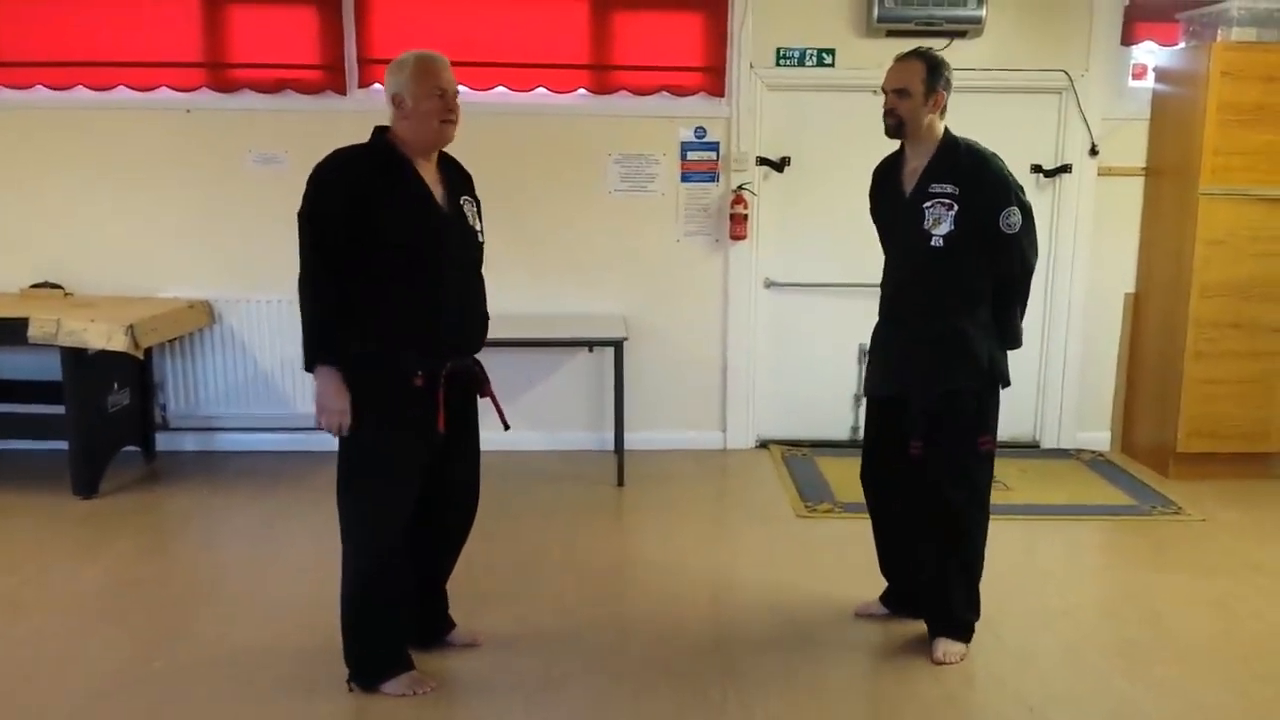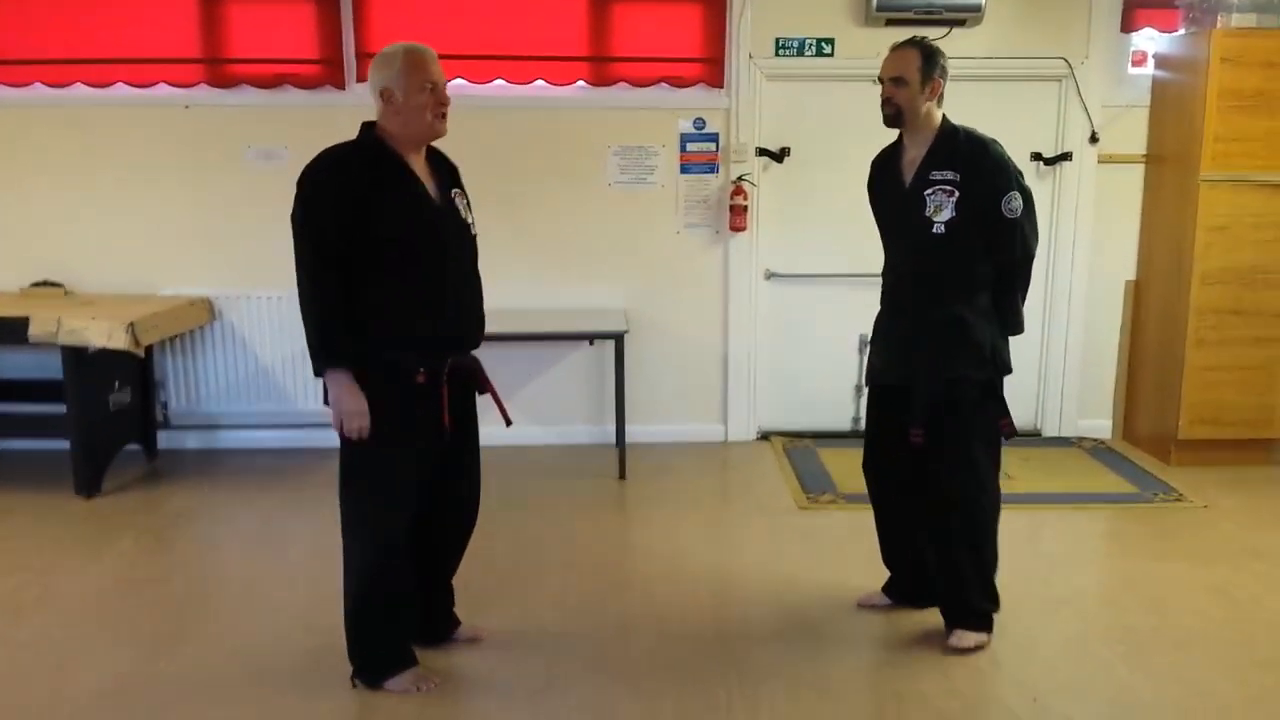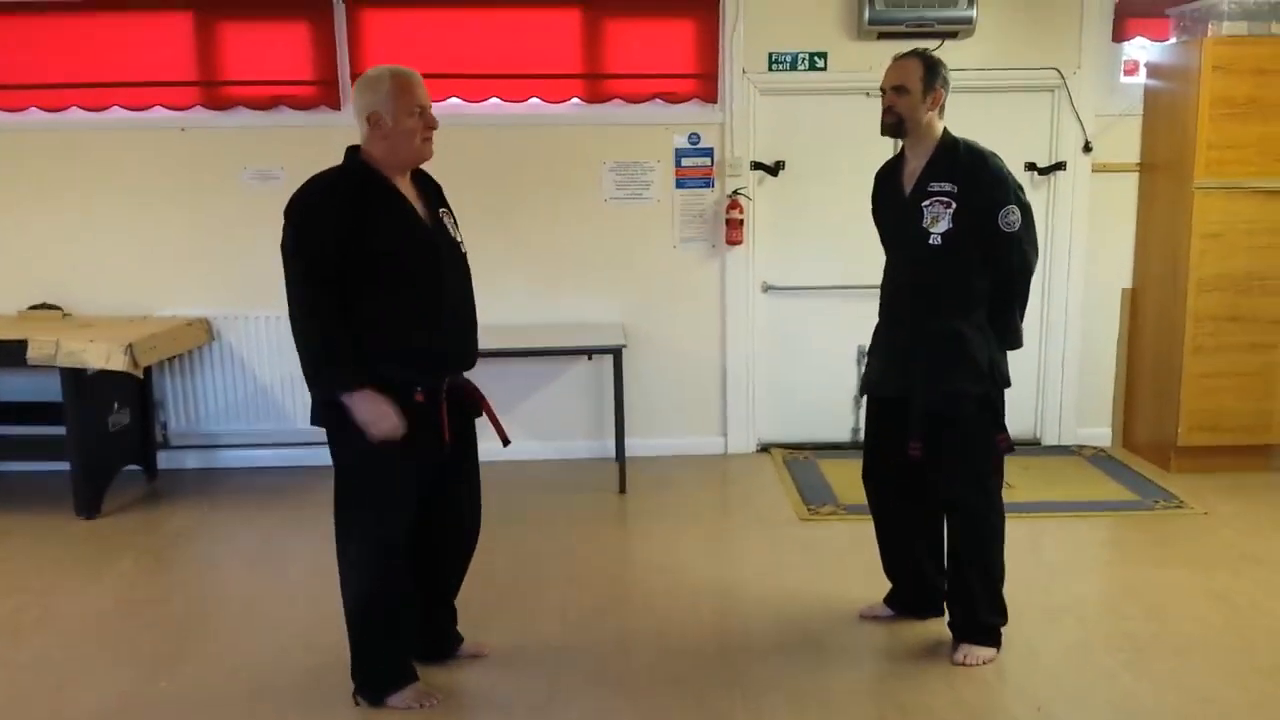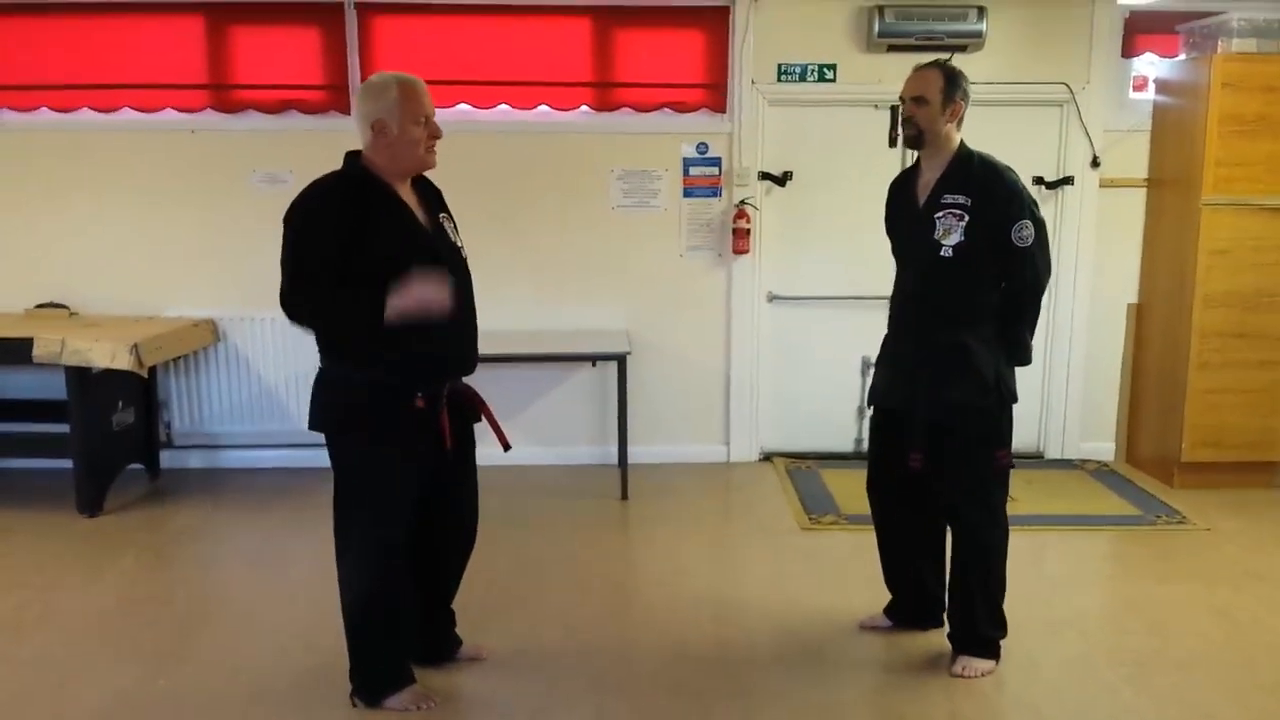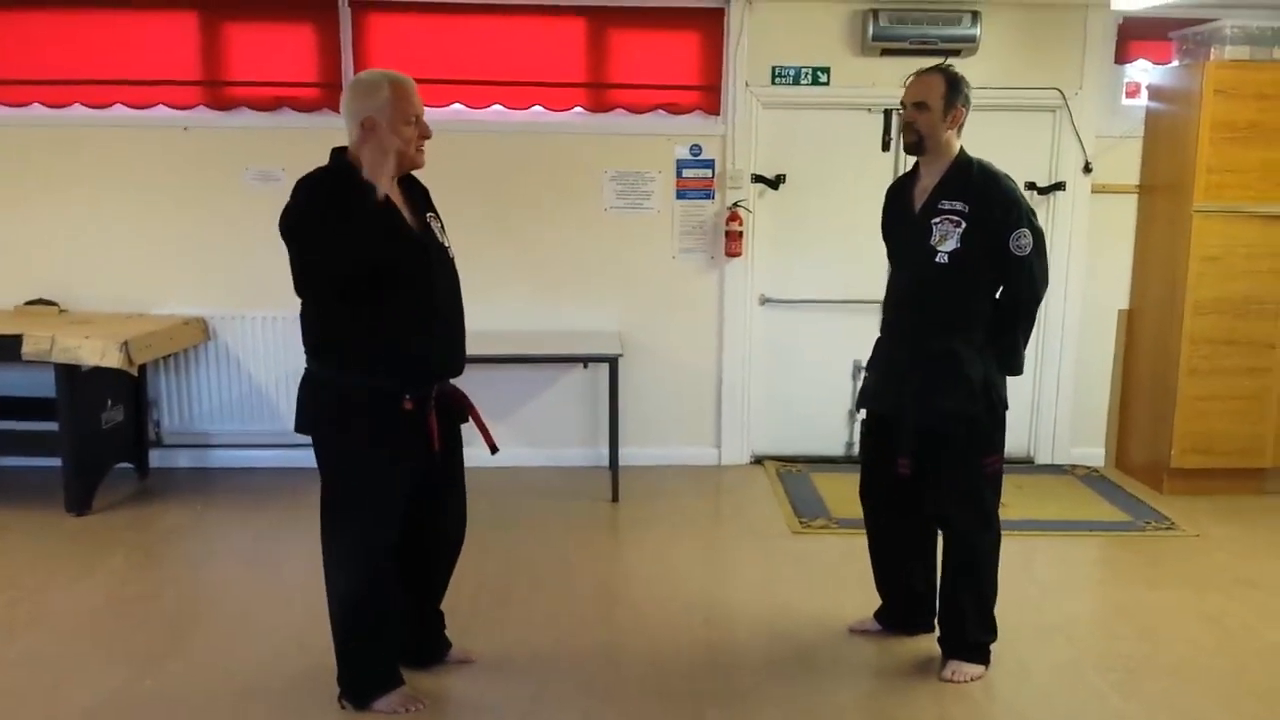
dt=0.2s
person 1, frame 1
left shoulder: (456, 178)
right shoulder: (347, 175)
right elbow: (321, 280)
left wrist: (471, 334)
right wrist: (326, 370)
left hip: (450, 378)
right hip: (382, 381)
left knee: (449, 506)
right knee: (379, 518)
left ankle: (424, 618)
right ankle: (375, 659)
person 1, frame 2
left shoulder: (442, 170)
right shoulder: (338, 174)
right elbow: (320, 284)
left wrist: (461, 350)
right wrist: (336, 374)
left hip: (448, 375)
right hip: (381, 381)
left knee: (451, 505)
right knee: (381, 517)
left ankle: (431, 616)
right ankle: (380, 657)
person 1, frame 3
left shoulder: (426, 190)
right shoulder: (327, 200)
right elbow: (311, 310)
left wrist: (455, 373)
right wrist: (353, 391)
left hip: (441, 395)
right hip: (376, 404)
left knee: (453, 522)
right knee: (377, 537)
left ankle: (433, 634)
right ankle: (381, 674)
person 1, frame 4
left shoulder: (425, 195)
right shoulder: (329, 203)
right elbow: (302, 297)
left wrist: (454, 377)
right wrist: (389, 303)
left hip: (440, 400)
right hip: (373, 406)
left knee: (450, 525)
right knee: (376, 539)
left ankle: (432, 636)
right ankle: (379, 675)
person 1, frame 5
left shoulder: (412, 193)
right shoulder: (321, 195)
right elbow: (330, 273)
left wrist: (432, 348)
right wrist: (370, 191)
left hip: (425, 401)
right hip: (360, 407)
left knee: (437, 526)
right knee: (364, 539)
left ankle: (420, 638)
right ankle: (367, 678)
person 2, frame 1
left shoulder: (980, 170)
right shoulder: (885, 176)
left elbow: (1018, 260)
left wrist: (991, 337)
right wrist: (901, 326)
left hip: (962, 359)
right hip: (897, 351)
left knee: (958, 490)
right knee: (887, 478)
left ankle: (953, 620)
right ankle: (909, 592)
person 2, frame 2
left shoulder: (980, 157)
right shoulder: (884, 166)
left elbow: (1018, 244)
left wrist: (993, 323)
right wrist: (905, 315)
left hip: (965, 348)
right hip: (899, 341)
left knee: (966, 479)
right knee: (890, 468)
left ankle: (971, 611)
right ankle: (913, 582)
person 2, frame 3
left shoulder: (979, 170)
right shoulder: (887, 178)
left elbow: (1017, 259)
left wrist: (993, 337)
right wrist: (903, 329)
left hip: (964, 361)
right hip: (898, 354)
left knee: (969, 494)
right knee: (891, 481)
left ankle: (979, 625)
right ankle: (915, 594)
person 2, frame 4
left shoulder: (994, 184)
right shoulder: (902, 187)
left elbow: (1030, 274)
left wrist: (1000, 351)
right wrist: (909, 342)
left hip: (971, 375)
right hip: (905, 365)
left knee: (973, 507)
right knee: (894, 492)
left ankle: (978, 637)
right ankle: (915, 605)
person 2, frame 5
left shoulder: (991, 191)
right shoulder: (899, 192)
left elbow: (1027, 283)
left wrist: (994, 360)
right wrist: (901, 347)
left hip: (963, 382)
right hip: (897, 371)
left knee: (965, 513)
right knee: (887, 498)
left ankle: (968, 642)
right ankle: (905, 609)
